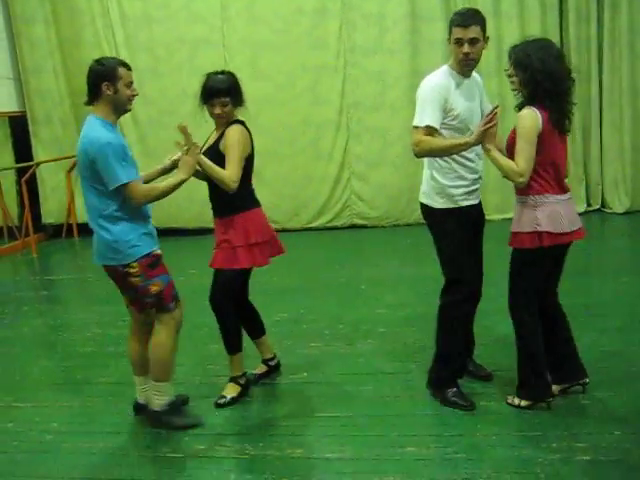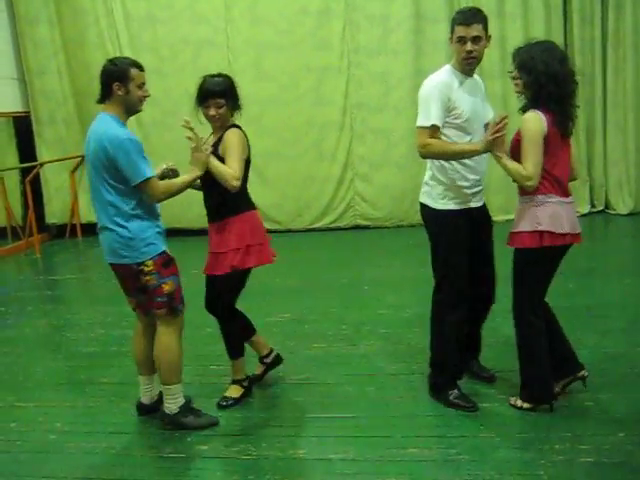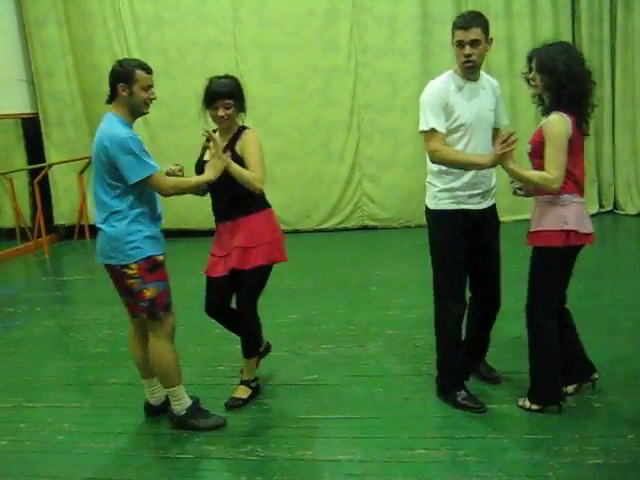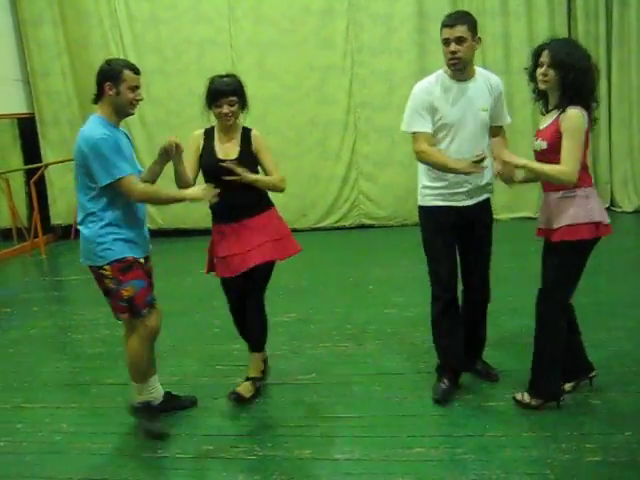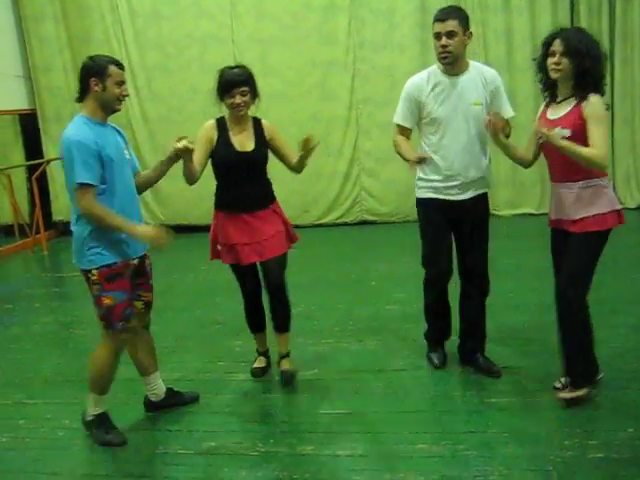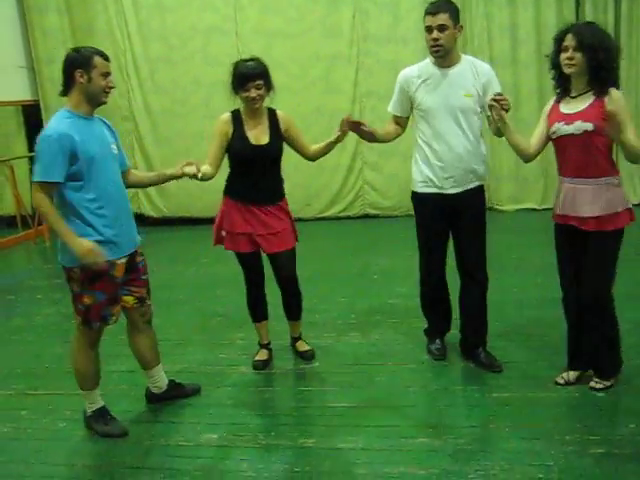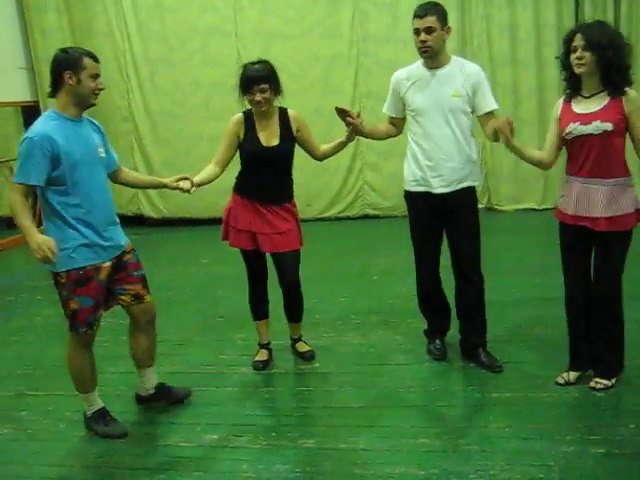
dt=0.2s
person 1, frame 1
left shoulder: (476, 82)
right shoulder: (435, 85)
right elbow: (420, 145)
right wrist: (470, 141)
left hip: (471, 200)
right hip: (444, 204)
left knee: (471, 287)
right knee: (461, 286)
left ankle: (461, 357)
right ankle: (442, 377)
person 1, frame 2
left shoulder: (477, 84)
right shoulder: (437, 85)
right elbow: (425, 145)
right wrist: (477, 148)
left hip: (474, 203)
right hip: (445, 206)
left knee: (483, 288)
right knee: (452, 292)
left ankle: (466, 356)
right ankle: (442, 380)
person 1, frame 3
left shoulder: (492, 87)
right shoulder: (437, 90)
right elbow: (435, 150)
right wrist: (484, 160)
left hip: (484, 206)
right hip: (447, 208)
left knee: (488, 290)
right knee: (451, 296)
left ankle: (473, 357)
right ankle: (450, 381)
person 1, frame 4
left shoulder: (492, 84)
right shoulder: (425, 90)
left elbow: (498, 134)
right elbow: (421, 149)
left wrist: (503, 163)
right wrist: (459, 166)
left hip: (478, 201)
right hip: (437, 203)
left knee: (478, 286)
right knee: (444, 288)
left ankle: (471, 355)
right ankle: (447, 369)
person 1, frame 5
left shoulder: (488, 79)
right shoulder: (418, 85)
left elbow: (504, 127)
right elbow: (400, 135)
left wrist: (503, 135)
right wrist: (409, 155)
left hip: (475, 194)
right hip: (433, 195)
left knee: (476, 276)
right knee: (437, 273)
left ankle: (472, 349)
right ankle: (436, 339)
person 1, frame 6
left shoulder: (481, 72)
right shoulder: (410, 77)
left elbow: (498, 129)
right elbow: (397, 125)
right wrist: (370, 132)
left hip: (470, 188)
right hip: (428, 189)
left knee: (474, 270)
right knee: (431, 269)
left ankle: (475, 343)
right ankle: (436, 332)
person 1, frame 7
left shoulder: (470, 73)
right shoulder: (402, 79)
left elbow: (488, 124)
right elbow: (394, 127)
left wrist: (499, 129)
right wrist: (361, 129)
left hip: (461, 187)
right hip: (419, 188)
left knee: (468, 269)
right knee: (426, 268)
left ankle: (474, 344)
right ankle: (437, 332)
person 2, frame 1
left shoulder: (106, 131)
right shoulder: (102, 139)
right elbow: (137, 195)
left wrist: (164, 168)
right wrist: (181, 175)
left hip: (132, 243)
right hip: (128, 246)
left knee: (144, 320)
right knee: (170, 316)
left ankle: (147, 396)
right ankle: (159, 403)
person 2, frame 2
left shoulder: (104, 129)
right shoulder: (118, 137)
right elbow: (156, 192)
left wrist: (158, 173)
right wrist: (194, 172)
left hip: (124, 244)
right hip: (141, 246)
left knee: (147, 321)
right knee: (171, 321)
left ankle: (149, 397)
right ankle: (174, 408)
person 2, frame 3
left shoulder: (115, 130)
right shoulder: (120, 137)
right elbow: (163, 187)
left wrist: (164, 174)
right wrist: (207, 176)
left hip: (129, 246)
right hip: (134, 249)
left knee: (142, 324)
right knee: (161, 326)
left ankle: (156, 398)
right ankle: (181, 408)
person 2, frame 4
left shoulder: (118, 134)
right shoulder: (96, 137)
left elbow: (140, 182)
right elbow: (135, 191)
left wrist: (162, 160)
right wrist: (187, 194)
left hip: (131, 245)
right hip: (111, 250)
left knee: (138, 323)
right knee: (147, 322)
left ankle: (152, 395)
right ankle: (144, 400)
person 2, frame 5
left shoulder: (113, 132)
right shoulder: (79, 138)
left elbow: (137, 183)
right elbow: (86, 203)
left wrist: (169, 160)
right wrist: (137, 229)
left hip: (131, 250)
right hip: (103, 255)
left knee: (140, 322)
right knee: (117, 334)
left ankle: (157, 393)
right ankle: (94, 413)
person 2, frame 6
left shoulder: (103, 127)
right shoulder: (58, 133)
left elbow: (126, 177)
right elbow: (41, 195)
left wrist: (171, 174)
right wrist: (72, 240)
left hip: (125, 245)
right hip: (91, 255)
left knee: (140, 316)
right knee: (90, 332)
left ankle: (159, 386)
right ankle: (93, 408)
person 2, frame 7
left shoulder: (93, 128)
right shoulder: (42, 136)
left elbow: (117, 173)
right elbow: (19, 194)
left wrist: (163, 182)
right wrist: (33, 234)
left hip: (115, 244)
right hip: (76, 257)
left knee: (144, 312)
right knee: (83, 335)
left ankle: (149, 388)
right ankle: (93, 409)
person 3, frame 1
left shoulder: (529, 115)
right shoulder: (553, 114)
left elbow: (520, 175)
left wrist: (490, 147)
left hip: (538, 219)
right hip: (558, 215)
left knee: (522, 305)
right knee: (544, 299)
left ankle: (534, 388)
right ankle: (569, 373)
person 3, frame 2
left shoulder: (533, 119)
right shoulder: (557, 117)
left elbow: (529, 179)
right elbow: (571, 172)
left wrist: (500, 154)
left hip: (540, 221)
right hip: (560, 218)
left knee: (525, 308)
right knee: (534, 301)
left ankle: (537, 391)
right ankle: (566, 367)
person 3, frame 3
left shoulder: (556, 121)
right shoulder: (570, 117)
left elbow: (554, 181)
left wrist: (511, 167)
right wrist: (531, 185)
left hip: (558, 222)
right hip: (566, 220)
left knee: (540, 308)
right knee: (552, 303)
left ankle: (546, 392)
right ankle: (578, 370)
person 3, frame 4
left shoulder: (573, 115)
right shoulder: (551, 114)
left elbow: (568, 174)
left wrist: (518, 161)
right wrist: (519, 175)
left hip: (577, 216)
right hip: (558, 215)
left knee: (549, 300)
right knee: (556, 297)
left ankle: (544, 387)
right ankle: (576, 368)
person 3, frame 5
left shoulder: (591, 103)
right shoulder: (546, 107)
left elbow: (600, 159)
right elbow: (528, 159)
left wrist: (556, 141)
right wrist: (501, 141)
left hip: (592, 207)
right hip: (561, 208)
left knee: (570, 291)
right knee: (566, 290)
left ankle: (581, 377)
right ankle: (583, 366)
person 3, frame 6
right shoulder: (555, 104)
right elbow: (529, 153)
right wrist: (503, 124)
left hip: (604, 204)
right hip: (568, 204)
left knee: (596, 289)
right knee: (571, 289)
left ankle: (607, 365)
right ankle: (579, 361)
person 3, frame 7
right shoulder: (563, 104)
right elbow: (546, 160)
right wrist: (512, 144)
right hip: (574, 203)
left knee: (606, 288)
right knee: (575, 288)
left ankle: (608, 365)
right ankle: (579, 361)
person 4, frame 1
left shoulder: (236, 131)
right shoulder: (220, 131)
left elbow: (231, 182)
left wrist: (196, 156)
left hip: (242, 225)
right hip: (230, 225)
left knee: (221, 299)
right knee: (236, 299)
left ankle: (237, 377)
right ankle: (270, 359)
person 4, frame 2
left shoulder: (233, 135)
right shoulder: (215, 135)
left elbow: (232, 182)
left hip: (238, 229)
right hip: (224, 230)
left knee: (221, 305)
right knee: (217, 303)
left ankle: (239, 379)
right ankle: (268, 353)
person 4, frame 3
left shoulder: (248, 136)
right shoulder: (210, 139)
left elbow: (258, 184)
right elbow: (206, 186)
left wrist: (223, 160)
left hip: (254, 229)
right hip: (226, 231)
left knee: (245, 305)
right knee: (215, 306)
left ankle: (249, 380)
right ankle: (257, 343)
person 4, frame 4
left shoulder: (253, 138)
right shoulder: (200, 138)
left elbow: (279, 183)
right elbow: (185, 184)
left wrist: (247, 176)
right wrist: (175, 159)
left hip: (261, 227)
right hip: (225, 232)
left knee: (253, 299)
right knee: (237, 305)
left ankle: (254, 375)
right ankle: (258, 354)
person 4, frame 5
left shoulder: (264, 128)
right shoulder: (211, 130)
left elbow: (295, 165)
right elbow: (192, 178)
left wrist: (305, 154)
right wrist: (186, 157)
left hip: (266, 218)
right hip: (230, 221)
left knee: (276, 285)
right knee: (249, 290)
left ankle: (284, 355)
right ankle: (261, 352)
person 4, frame 6
left shoulder: (280, 119)
right shoulder: (227, 122)
left elbow: (310, 153)
right elbow: (211, 170)
left wrist: (336, 138)
right wrist: (197, 172)
left hip: (274, 210)
right hip: (239, 212)
left knee: (288, 278)
right knee: (253, 279)
left ankle: (296, 337)
right ankle: (264, 344)
person 4, frame 7
left shoulder: (292, 118)
right shoulder: (239, 123)
left elbow: (318, 153)
right elbow: (217, 166)
left wrist: (347, 138)
right wrist: (194, 182)
left hip: (282, 210)
right hip: (247, 210)
left knee: (291, 280)
right knee: (257, 278)
left ankle: (296, 338)
right ankle: (264, 344)
